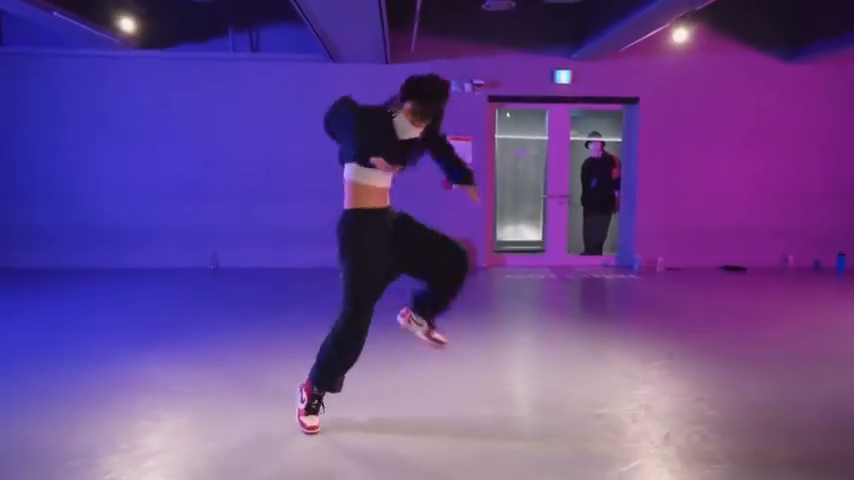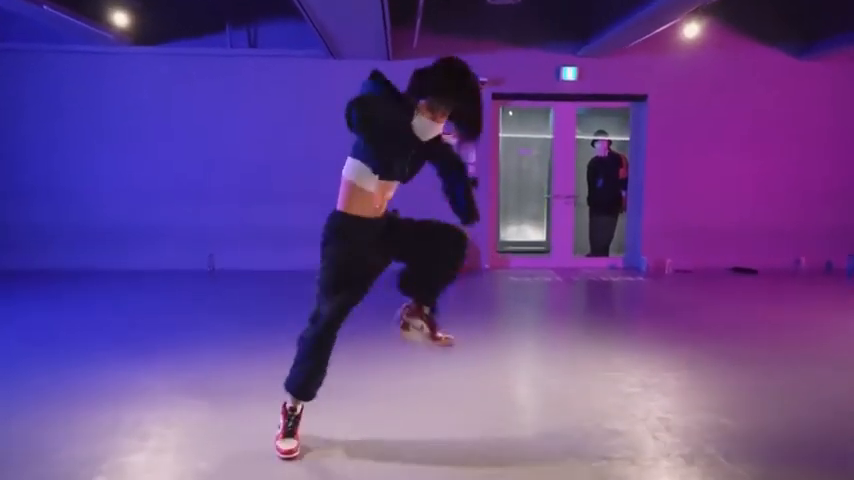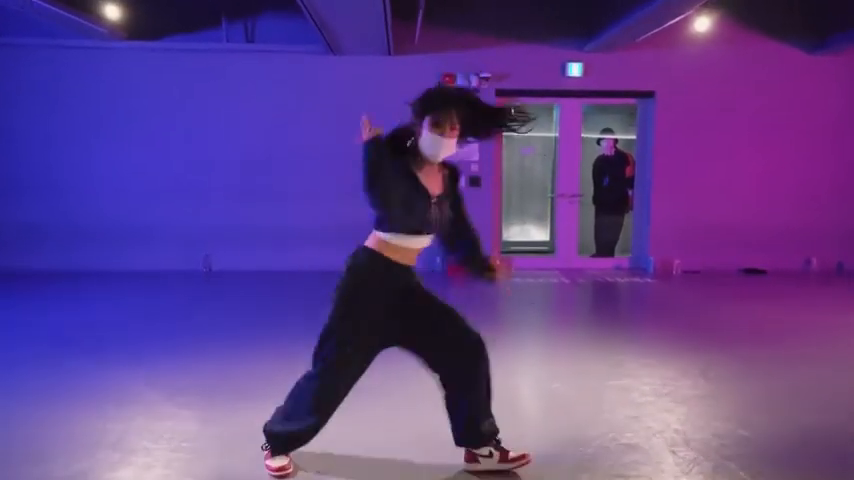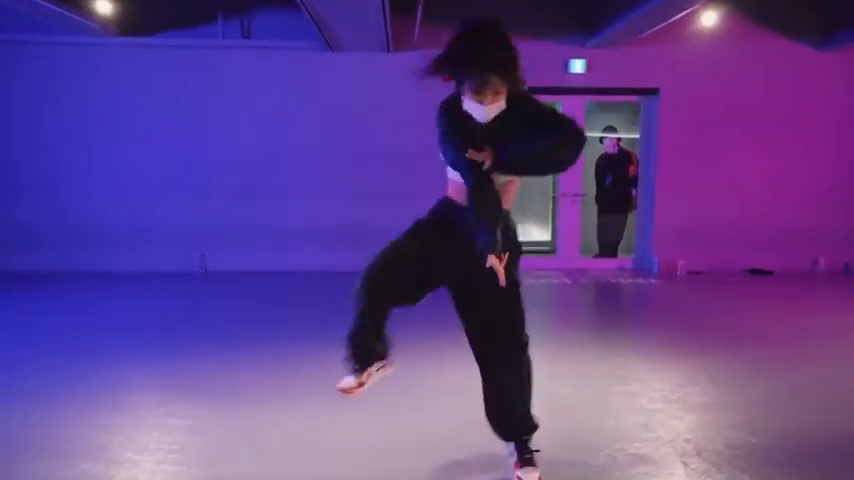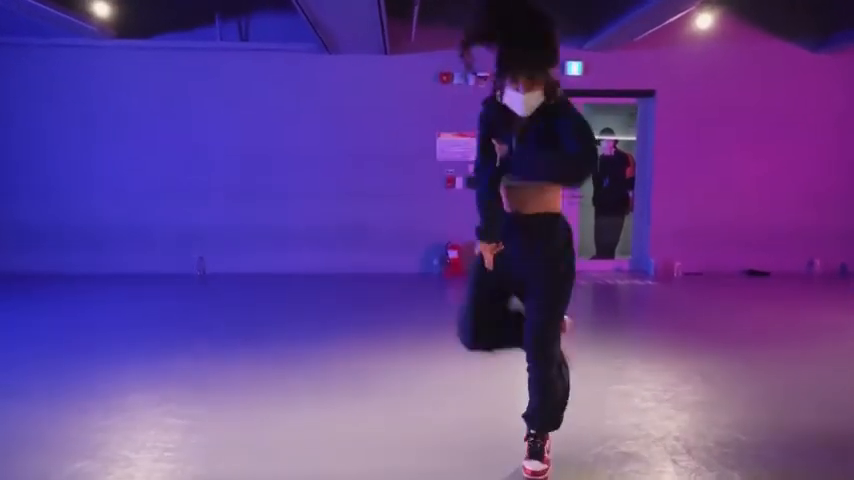
dt=0.2s
person 1, frame 1
left shoulder: (417, 136)
right shoulder: (369, 120)
left elbow: (444, 152)
right elbow: (336, 118)
left wrist: (464, 178)
right wrist: (371, 156)
left hip: (389, 222)
right hip: (359, 225)
left knee: (454, 261)
right knee: (356, 314)
left ankle: (420, 316)
right ankle: (313, 391)
person 1, frame 2
left shoulder: (428, 144)
right shoulder: (390, 117)
left elbow: (453, 167)
right elbow: (358, 112)
left wrist: (467, 210)
left hip: (384, 231)
right hip: (347, 236)
left knee: (451, 244)
right knee: (327, 319)
left ankle: (417, 311)
right ankle: (292, 408)
person 1, frame 3
left shoulder: (450, 180)
right shoulder: (396, 161)
left elbow: (461, 238)
right elbow: (393, 215)
left wrist: (484, 265)
left hip: (402, 283)
right hip: (371, 277)
left knee: (467, 352)
right knee: (335, 367)
left ankle: (481, 446)
right ankle: (279, 440)
person 1, frame 4
left shoulder: (525, 113)
right shoulder: (451, 118)
left elbow: (569, 145)
right elbow: (477, 186)
left wrist: (500, 159)
right wrist: (488, 245)
left hip: (494, 232)
right hip: (448, 221)
left knee: (503, 344)
right knee: (381, 277)
right ankle: (366, 358)
person 1, frame 5
left shoulder: (561, 117)
right shoulder: (493, 115)
left elbow: (579, 166)
right elbow: (484, 175)
left wrist: (517, 159)
right wrist: (486, 232)
left hip: (547, 240)
right hip: (503, 233)
left knee: (543, 348)
right knee: (475, 332)
left ankle: (539, 436)
right ankle: (544, 328)
person 2, frame 1
left shoulder: (611, 161)
right shoulder: (587, 163)
left elbow: (616, 184)
right elbow: (584, 183)
left wrist: (616, 201)
right wrist: (584, 200)
left hip: (604, 204)
right hip: (590, 204)
left knee: (599, 233)
right knee: (589, 234)
left ankle: (594, 254)
right ankle: (590, 254)
person 2, frame 2
left shoulder: (618, 160)
right shoulder: (593, 162)
left elbow: (624, 184)
left wrist: (623, 202)
right wrist: (590, 200)
left hip: (611, 205)
right hip: (596, 204)
left knee: (605, 234)
right knee: (595, 235)
left ankle: (600, 255)
right ankle: (596, 255)
person 2, frame 3
left shoulder: (624, 158)
right shoulder: (599, 161)
left elbow: (630, 182)
left wrist: (629, 201)
right wrist: (596, 199)
left hip: (617, 204)
right hip: (602, 203)
left knee: (611, 234)
right knee: (600, 235)
left ankle: (605, 256)
right ankle: (602, 256)
person 2, frame 4
left shoulder: (628, 157)
right shoulder: (602, 159)
left elbow: (634, 181)
left wrist: (633, 200)
right wrist: (599, 198)
left hip: (621, 203)
right hip: (604, 203)
left knee: (615, 234)
right knee: (603, 235)
left ankle: (608, 256)
right ankle: (604, 256)
person 2, frame 5
left shoulder: (625, 159)
right shoulder: (600, 161)
left elbow: (630, 184)
left wrist: (629, 203)
right wrist: (596, 200)
left hip: (617, 205)
right hip: (602, 205)
left knee: (611, 236)
right knee: (600, 237)
left ankle: (606, 257)
right ankle: (601, 258)
